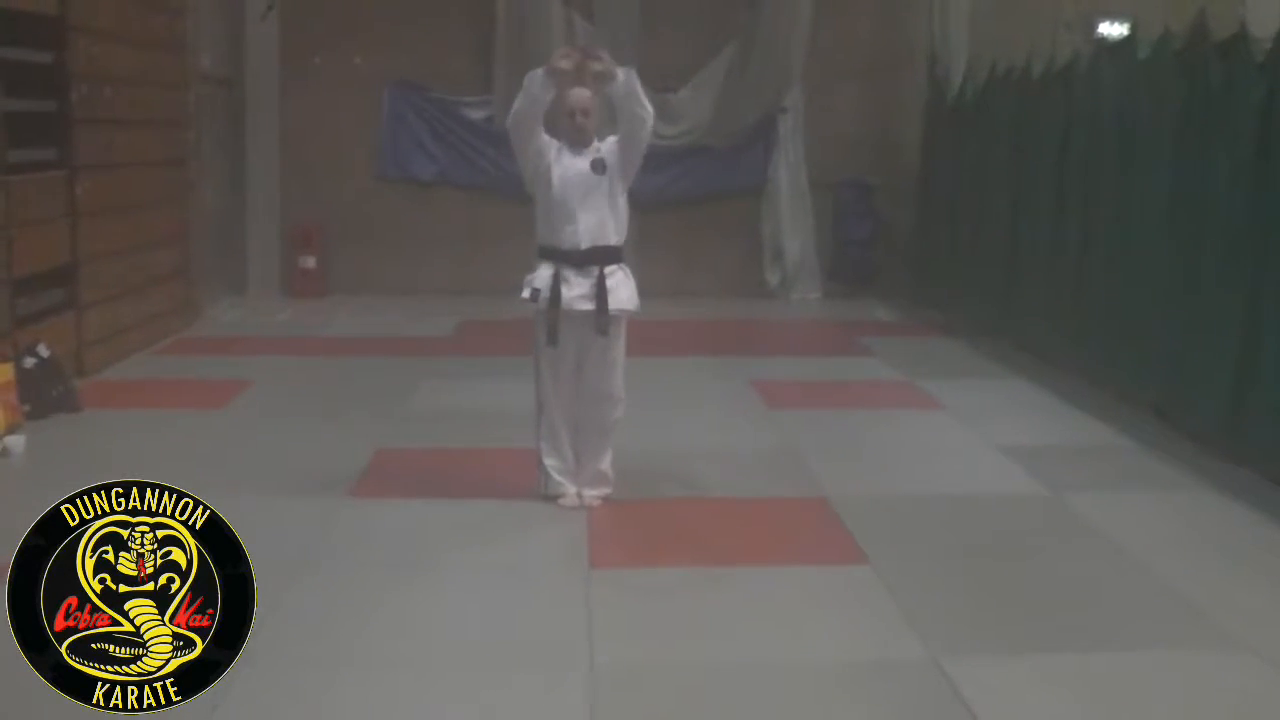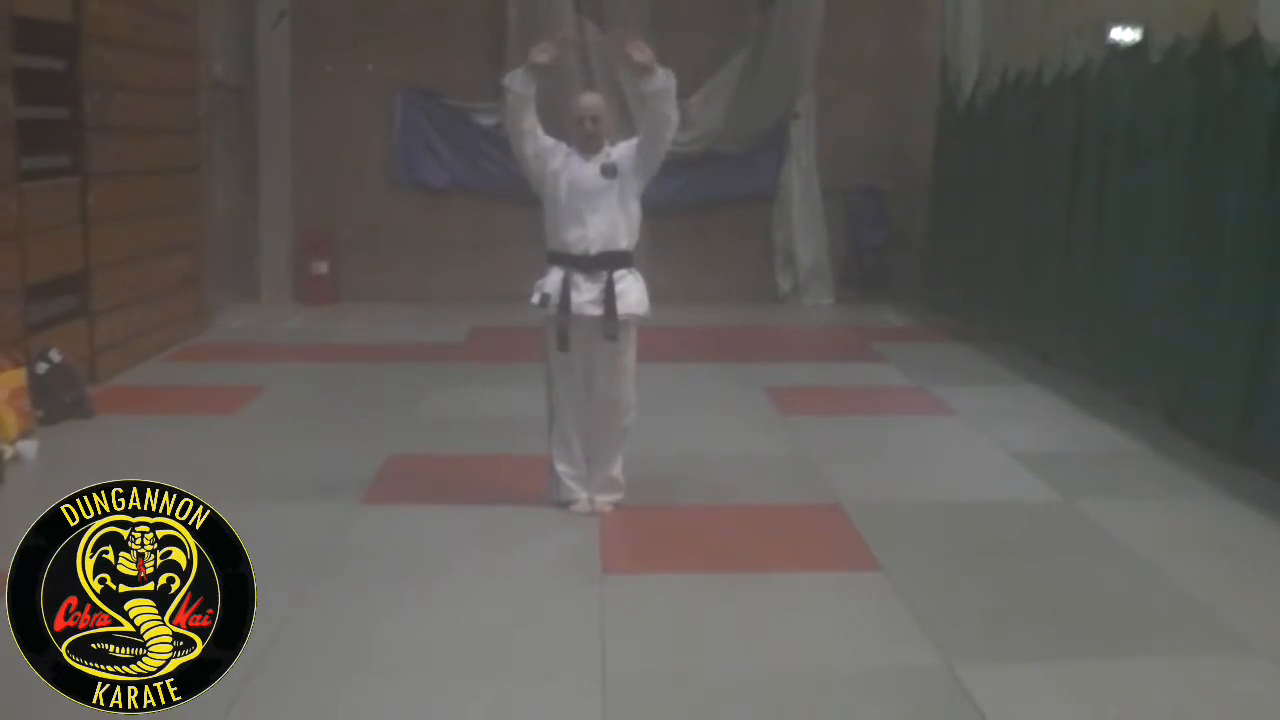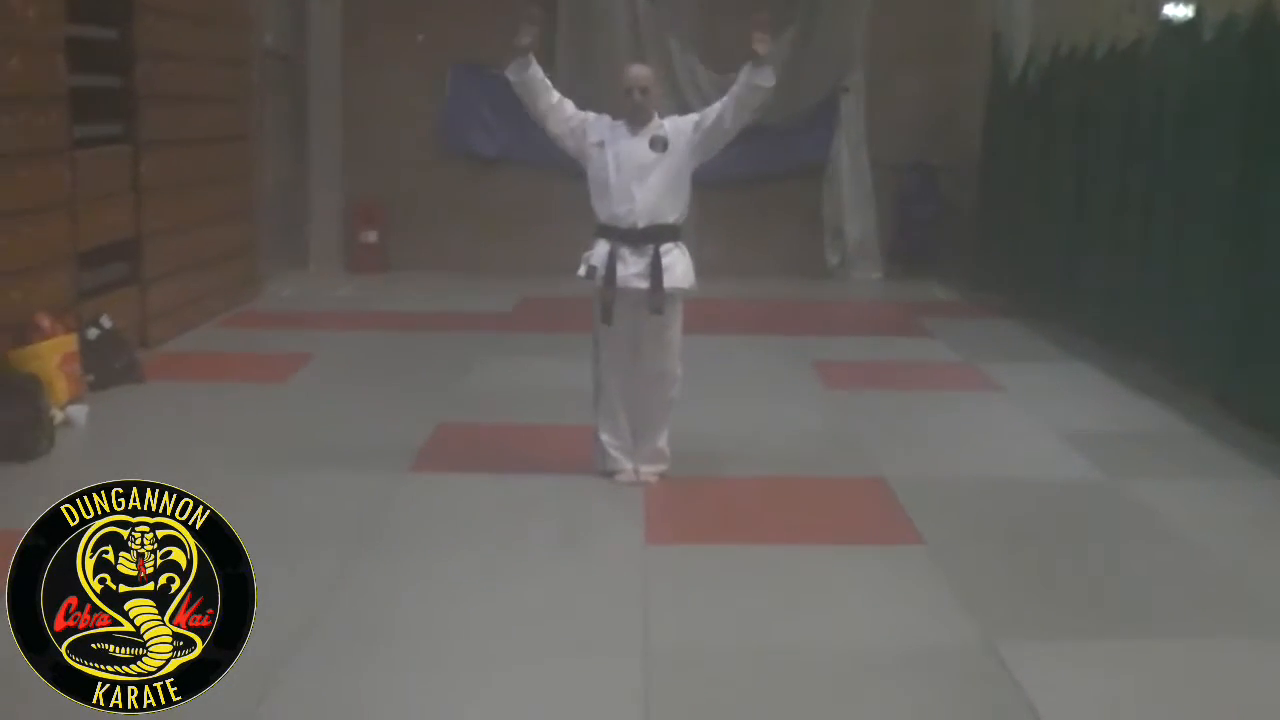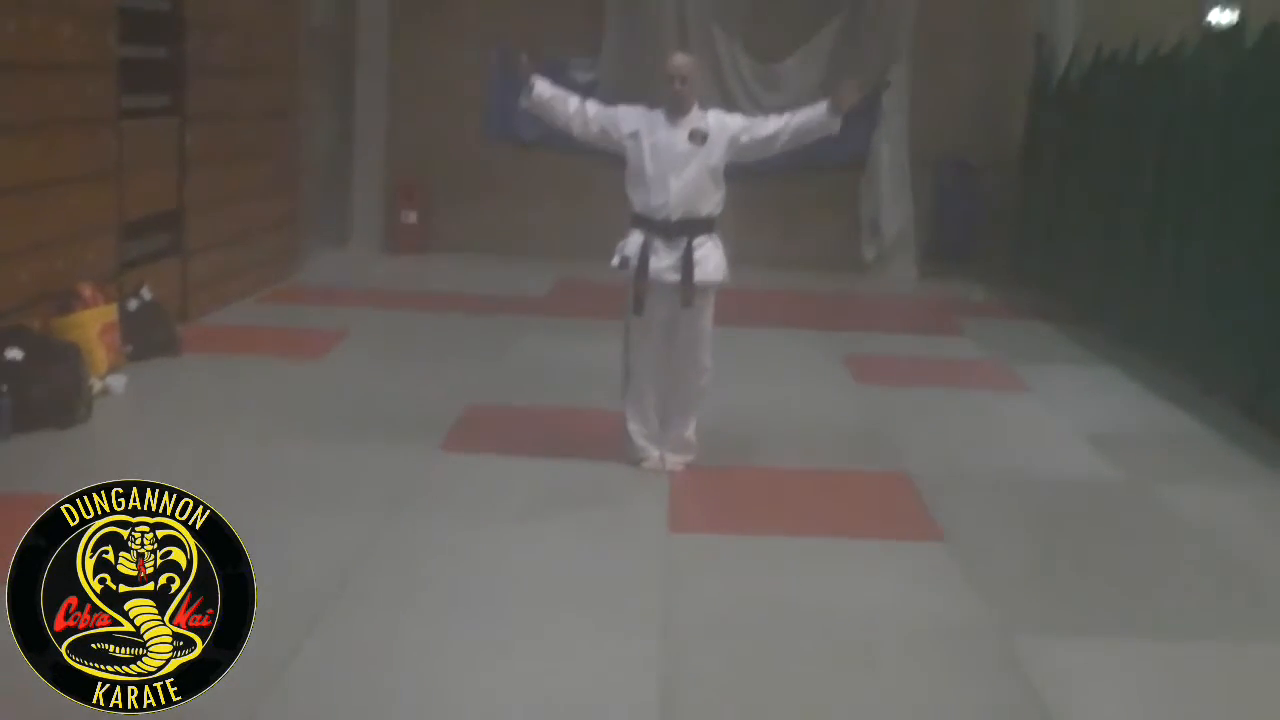
dt=0.4s
person 1, frame 1
left shoulder: (616, 155)
right shoulder: (544, 156)
left elbow: (640, 121)
right elbow: (521, 123)
left wrist: (613, 78)
right wrist: (549, 77)
left hip: (606, 283)
right hip: (557, 283)
left knee: (603, 391)
right knee: (556, 390)
left ankle: (593, 479)
right ankle: (561, 480)
person 1, frame 2
left shoulder: (630, 162)
right shoulder: (551, 162)
left elbow: (661, 125)
right elbow: (520, 125)
left wrist: (650, 75)
right wrist: (530, 74)
left hip: (616, 289)
right hip: (566, 289)
left knee: (614, 396)
right knee: (567, 395)
left ankle: (604, 485)
right ankle: (574, 486)
person 1, frame 3
left shoulder: (684, 134)
right shoulder: (594, 133)
left elbow: (732, 111)
right elbow: (548, 106)
left wrist: (758, 67)
right wrist: (525, 59)
left hip: (662, 263)
right hip: (613, 261)
left knee: (660, 368)
right knee: (613, 367)
left ankle: (650, 455)
right ankle: (617, 456)
person 1, frame 4
left shoulder: (723, 128)
right shoulder: (632, 121)
left elbow: (778, 129)
right elbow: (578, 113)
left wrist: (831, 111)
right wrist: (532, 86)
left hip: (696, 254)
right hip: (648, 251)
left knee: (691, 357)
right knee: (644, 353)
left ankle: (676, 443)
right ankle: (647, 443)
